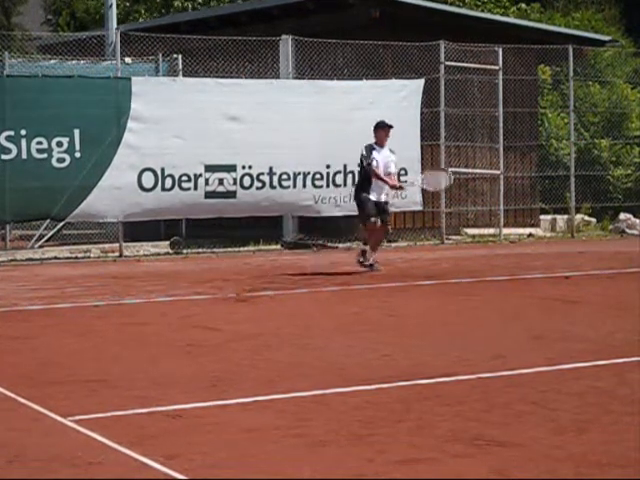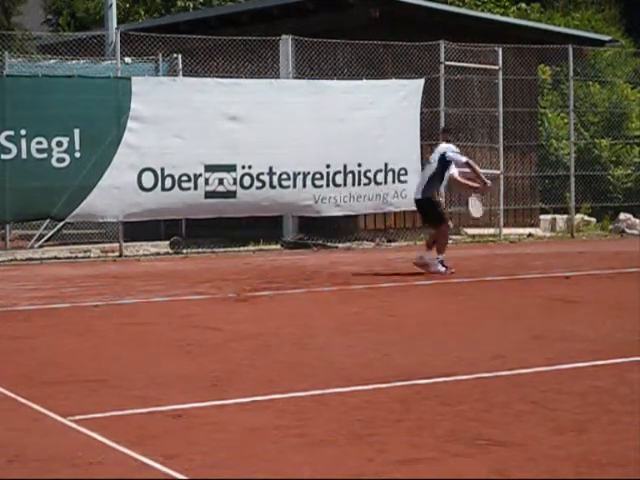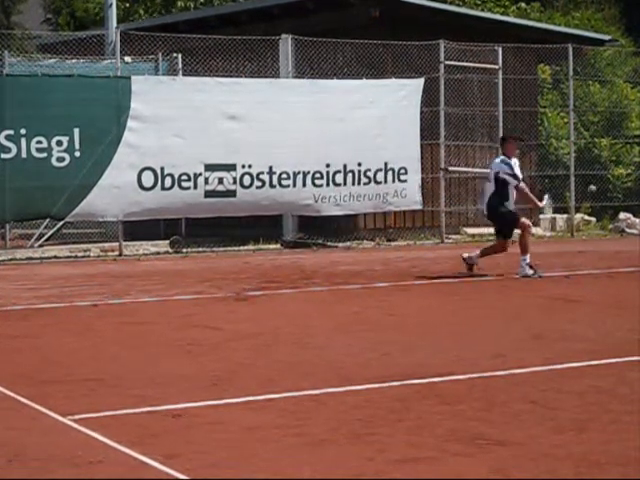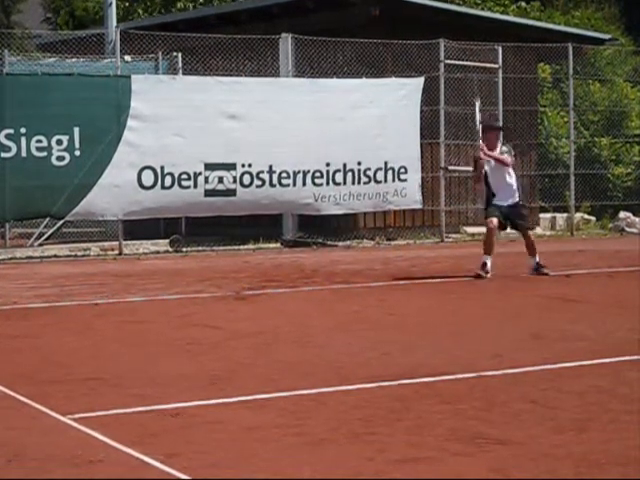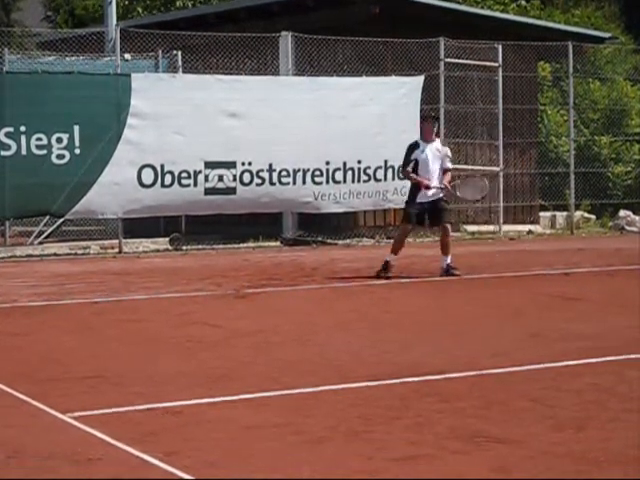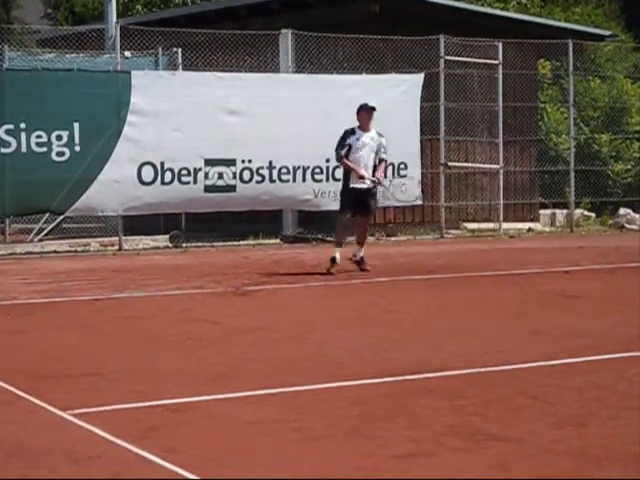
dt=0.5s
person 1, frame 1
left shoulder: (390, 154)
right shoulder: (369, 149)
left elbow: (390, 174)
right elbow: (372, 169)
left wrist: (396, 183)
right wrist: (387, 182)
left hip: (381, 197)
right hip: (365, 194)
left knee: (384, 228)
right knee: (374, 223)
left ankle: (369, 258)
right ankle: (364, 251)
person 1, frame 2
left shoulder: (444, 152)
right shoulder: (448, 149)
left elbow: (453, 176)
right elbow: (470, 164)
left wrist: (474, 186)
right wrist: (484, 181)
left hip: (422, 195)
right hip: (428, 195)
left knee: (440, 228)
right knee: (444, 227)
left ankle: (424, 258)
right ankle: (436, 263)
person 1, frame 3
left shoulder: (513, 162)
right shoulder: (504, 165)
right elbow: (521, 188)
right wrist: (537, 204)
left hip: (500, 207)
right hip: (498, 208)
left knee: (503, 245)
right knee: (526, 225)
left ankle: (471, 258)
right ankle: (525, 266)
person 1, frame 4
left shoulder: (506, 149)
right shoulder: (479, 156)
left elbow: (508, 162)
right elbow: (477, 181)
left wrist: (488, 153)
right wrist: (480, 165)
left hip: (512, 200)
right hip: (494, 201)
left knee: (526, 233)
right knee: (492, 225)
left ankle: (536, 264)
right ankle: (486, 265)
person 1, frame 5
left shoulder: (443, 148)
right shoulder: (414, 147)
left elbow: (447, 170)
right elbow: (405, 172)
left wrist: (444, 182)
right wrist: (422, 181)
left hip: (436, 196)
right hip: (417, 196)
left knee: (446, 228)
right knee: (405, 229)
left ankle: (446, 264)
right ankle: (388, 263)
person 1, frame 6
left shoulder: (379, 138)
right shoulder: (349, 134)
left elbow: (382, 160)
right elbow: (340, 157)
left wrist: (379, 173)
right wrist: (356, 169)
left hip: (368, 185)
right hip: (351, 184)
left knee: (365, 221)
right knee: (344, 219)
left ankle: (358, 255)
right ankle: (335, 258)
